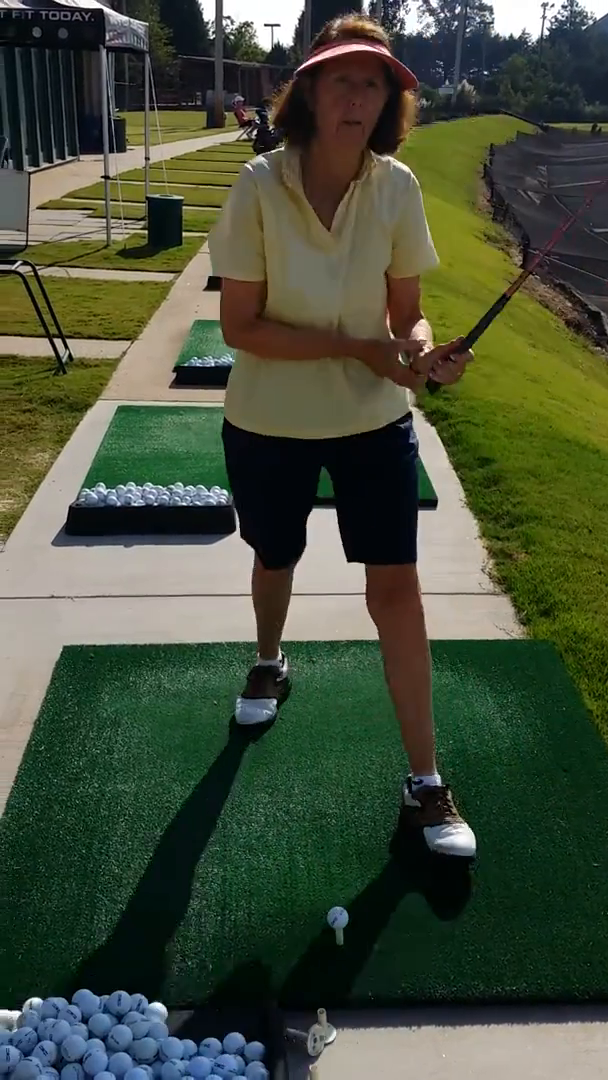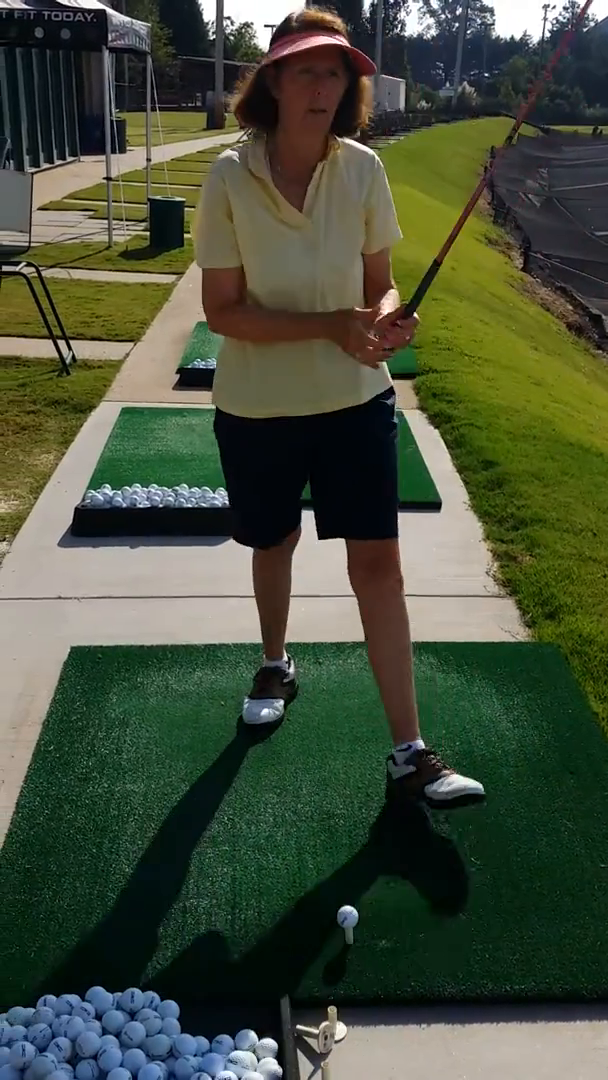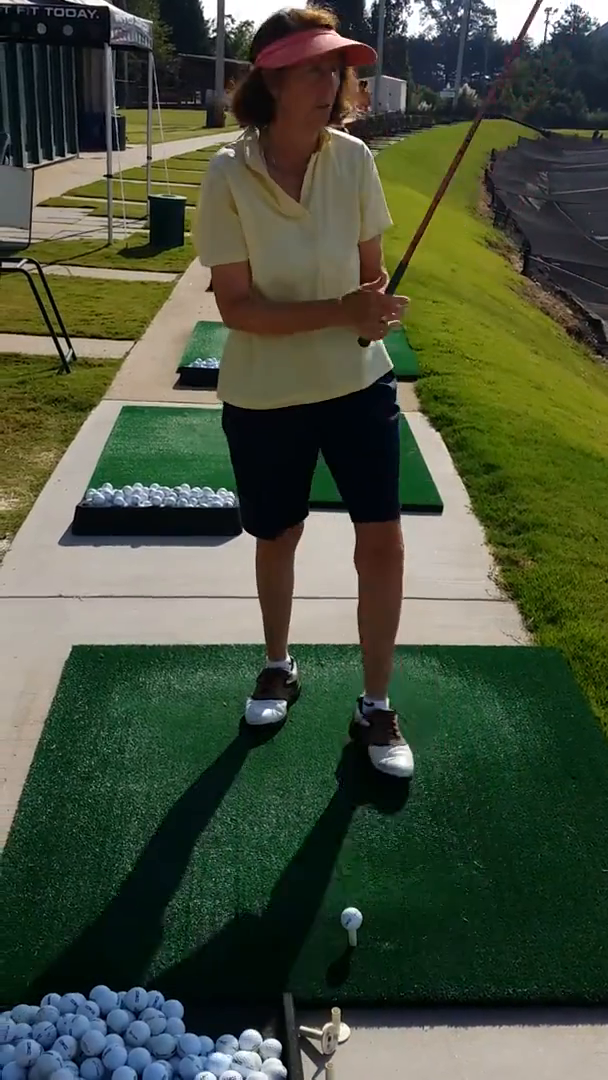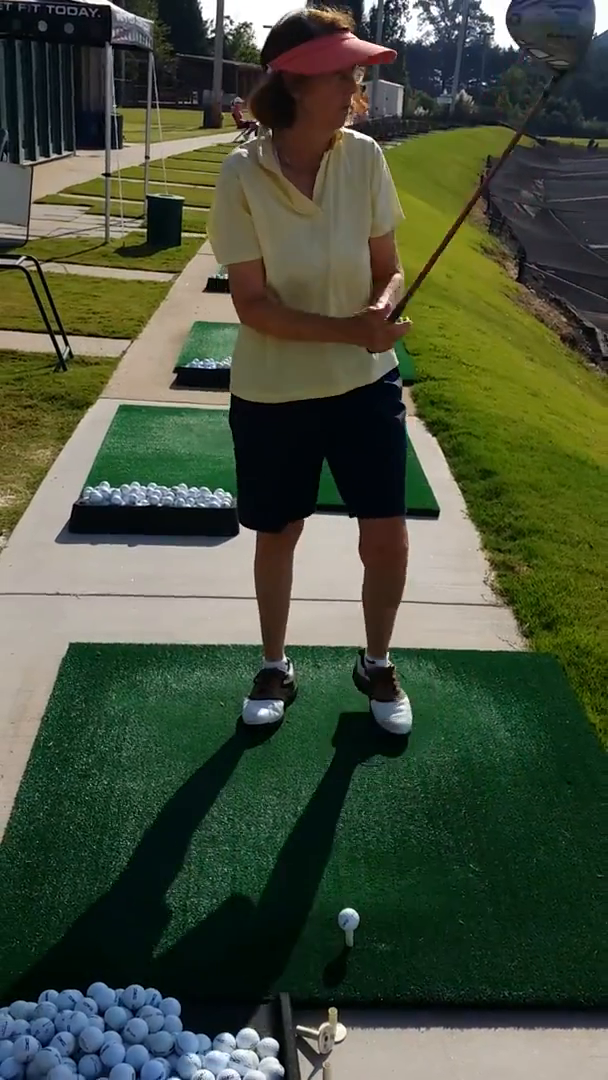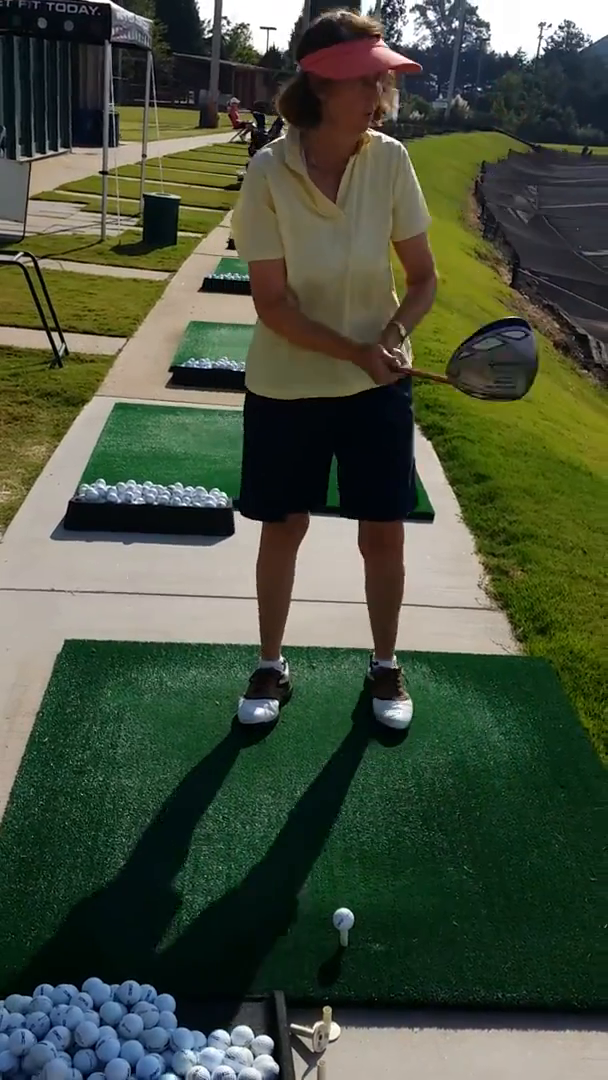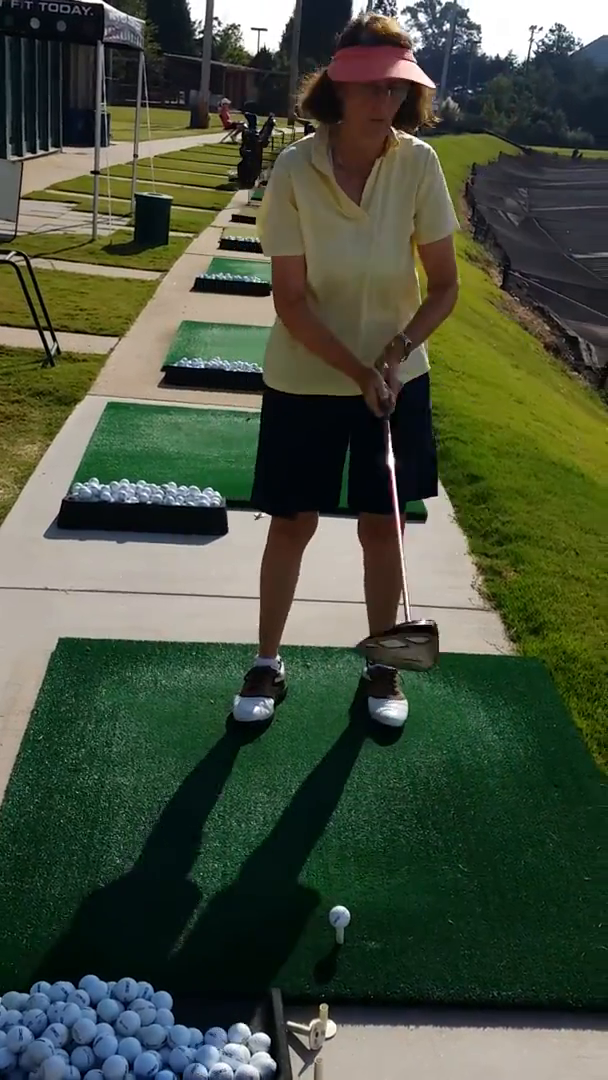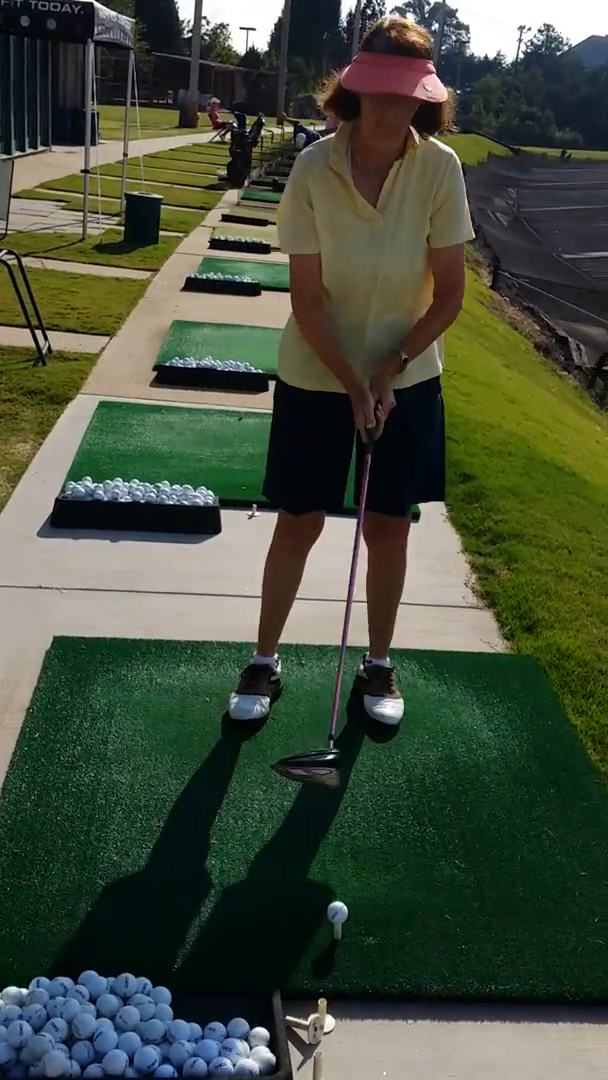
dt=0.2s
person 1, frame 1
left shoulder: (397, 186)
right shoulder: (259, 186)
left elbow: (405, 309)
right elbow: (241, 326)
left wrist: (425, 349)
right wrist: (357, 346)
left hip: (374, 420)
right hip: (270, 421)
left knee: (397, 591)
right knee: (275, 560)
left ankle: (425, 783)
right ankle: (269, 661)
person 1, frame 2
left shoulder: (362, 168)
right shoulder: (230, 178)
left elbow: (379, 284)
right elbow: (224, 313)
left wrist: (386, 319)
right wrist: (329, 326)
left hip: (355, 399)
right hip: (258, 406)
left knee: (376, 565)
right knee: (272, 548)
left ankle: (410, 752)
right ankle: (276, 664)
person 1, frame 3
left shoulder: (353, 159)
right shoulder: (229, 174)
left elbow: (373, 271)
right elbow: (237, 307)
left wrist: (375, 302)
right wrist: (336, 311)
left hip: (357, 385)
right hip: (265, 396)
left knee: (381, 543)
right knee: (277, 539)
left ankle: (375, 706)
right ankle: (279, 667)
person 1, frame 4
left shoulder: (365, 157)
right shoulder: (243, 173)
left elbow: (389, 269)
right elbow: (253, 306)
left wrist: (382, 309)
right wrist: (347, 329)
left hip: (365, 383)
right hip: (274, 391)
left knee: (386, 536)
right knee: (278, 534)
left ankle: (377, 662)
right ankle: (275, 666)
person 1, frame 5
left shoulder: (391, 161)
right shoulder: (270, 172)
left elbow: (423, 277)
right elbow: (272, 303)
left wrist: (392, 336)
right wrist: (355, 352)
left hip: (378, 384)
right hip: (288, 388)
left knee: (383, 534)
right knee: (283, 530)
left ankle: (385, 664)
right ankle: (271, 665)
person 1, frame 6
left shoulder: (419, 163)
right shoulder: (295, 169)
left elbow: (444, 284)
right elbow: (291, 301)
left wrist: (396, 354)
right wrist: (357, 373)
left hip: (397, 379)
right hip: (304, 383)
left knee: (382, 527)
right knee: (291, 526)
left ankle: (379, 665)
right ankle: (268, 663)
person 1, frame 7
left shoulder: (440, 168)
right shoulder: (314, 168)
left elbow: (449, 295)
right elbow: (306, 299)
left wrist: (389, 369)
right wrist: (353, 386)
left hip: (407, 381)
right hip: (315, 380)
left knee: (388, 528)
right knee: (297, 526)
left ankle: (377, 664)
right ankle: (264, 660)
